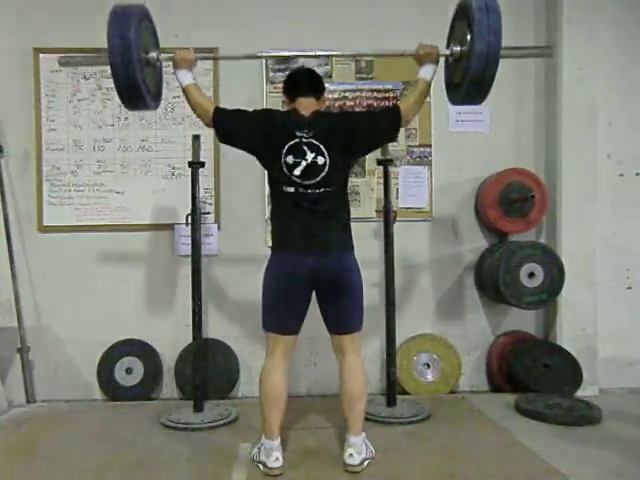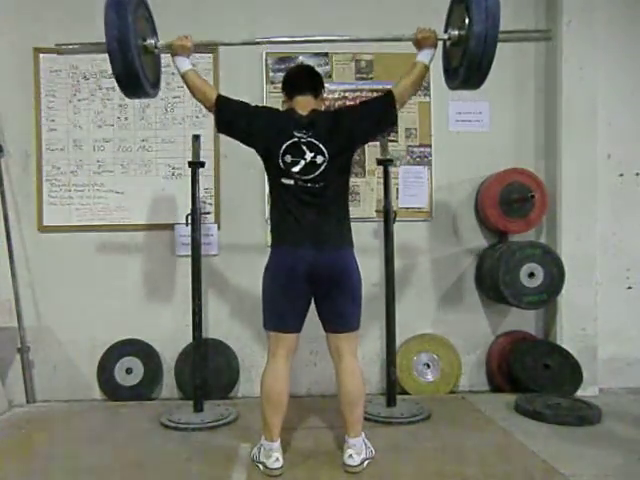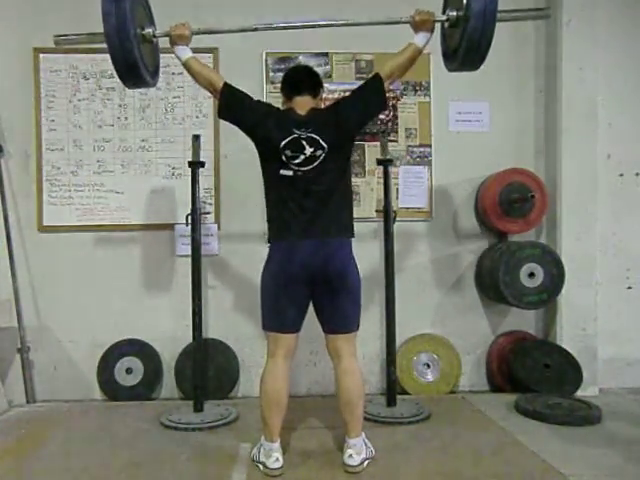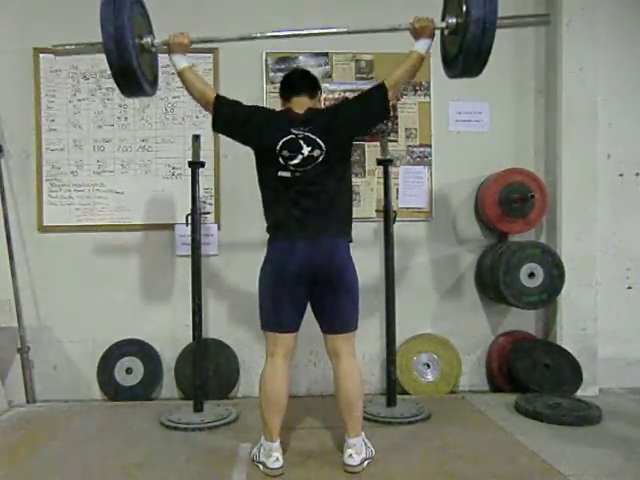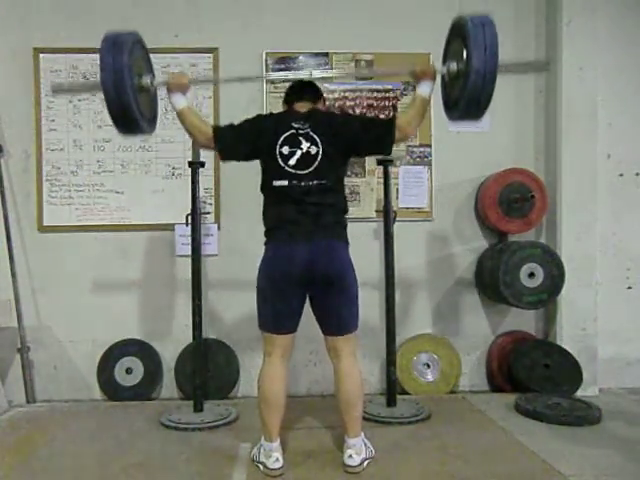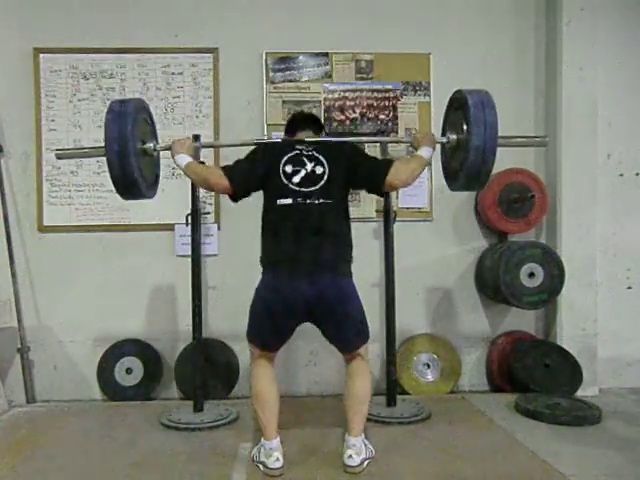
dt=0.3s
person 1, frame 1
left shoulder: (268, 126)
right shoulder: (346, 126)
left elbow: (210, 115)
right elbow: (404, 114)
left wrist: (184, 74)
right wrist: (426, 70)
left hip: (288, 259)
right hip: (338, 258)
left knee: (277, 355)
right knee: (349, 353)
person 1, frame 2
left shoulder: (267, 125)
right shoulder: (344, 124)
left elbow: (211, 99)
right elbow: (400, 94)
left wrist: (182, 60)
right wrist: (425, 53)
left hip: (287, 258)
right hip: (337, 256)
left knee: (279, 355)
right knee: (346, 354)
person 1, frame 3
left shoulder: (266, 123)
right shoulder: (341, 119)
left elbow: (216, 84)
right elbow: (388, 74)
left wrist: (182, 49)
right wrist: (421, 35)
left hip: (286, 256)
right hip: (335, 253)
left knee: (279, 356)
right knee: (345, 355)
person 1, frame 4
left shoulder: (263, 125)
right shoulder: (340, 120)
left elbow: (207, 96)
right elbow: (392, 84)
left wrist: (179, 58)
right wrist: (423, 43)
left hip: (283, 255)
right hip: (333, 253)
left knee: (278, 356)
right knee: (343, 355)
person 1, frame 5
left shoulder: (264, 128)
right shoulder: (340, 125)
left elbow: (206, 137)
right elbow: (404, 130)
left wrist: (178, 100)
right wrist: (424, 89)
left hip: (281, 253)
right hip: (331, 252)
left knee: (275, 354)
right knee: (344, 352)
person 1, frame 6
left shoulder: (268, 153)
right shoulder: (343, 153)
left elbow: (219, 182)
right elbow: (397, 178)
left wrist: (183, 158)
right wrist: (424, 151)
left hip: (279, 283)
right hip: (334, 282)
left knee: (261, 359)
right knee: (358, 358)
left ankle: (271, 450)
right ankle: (356, 446)
